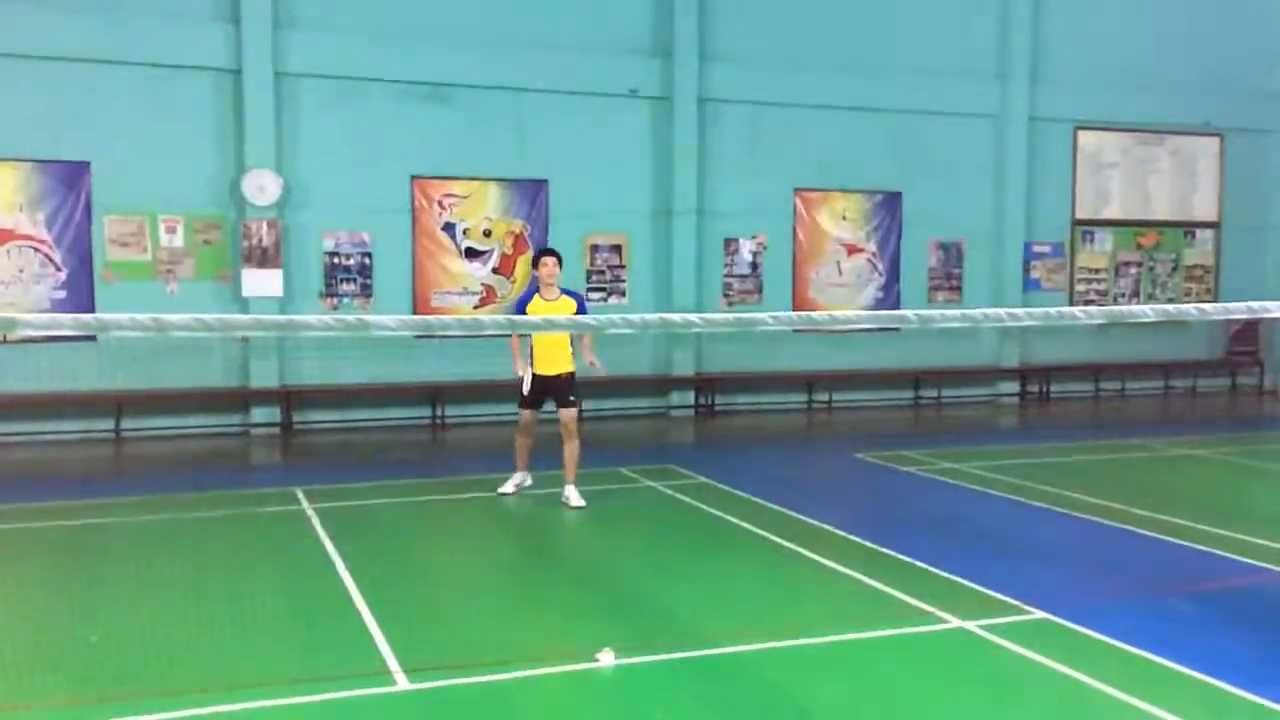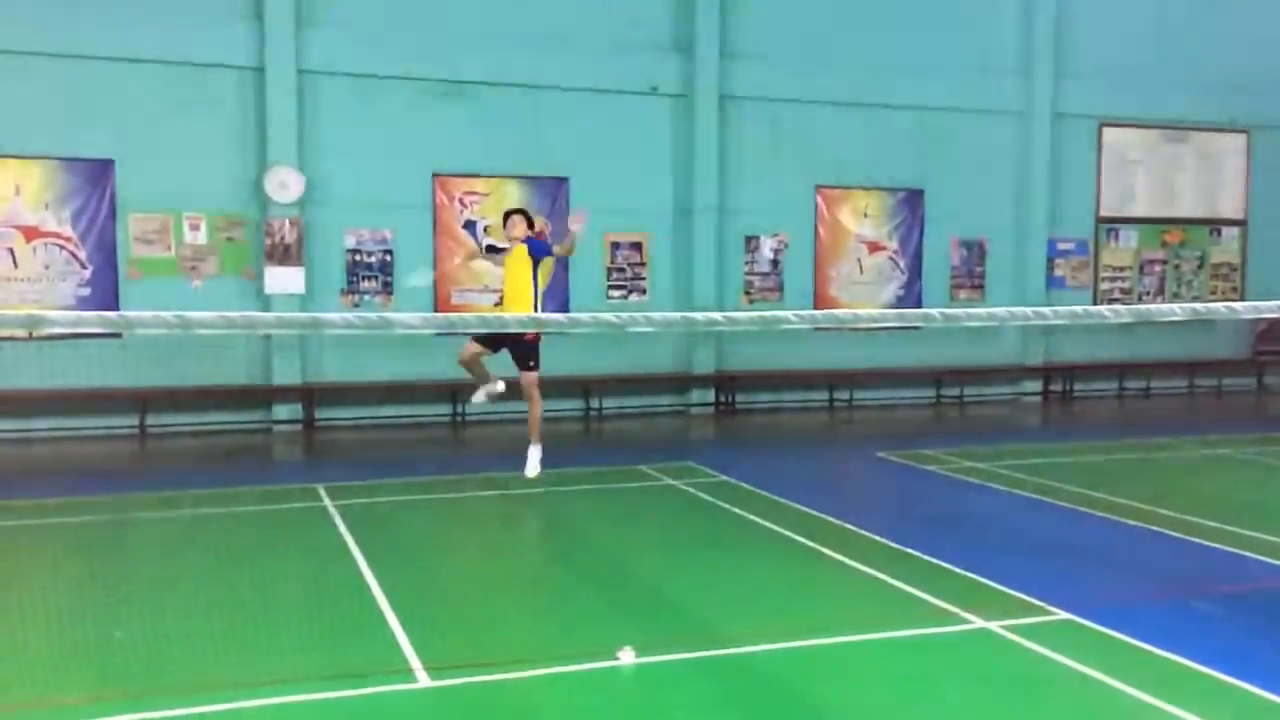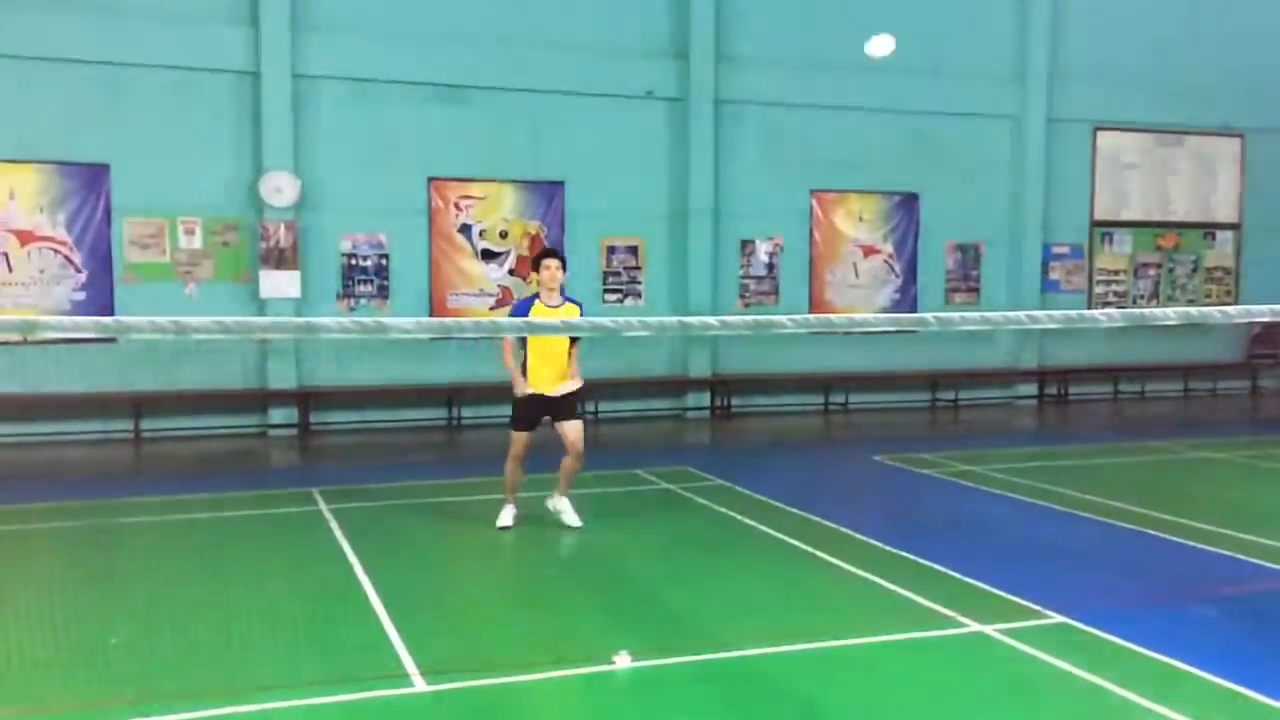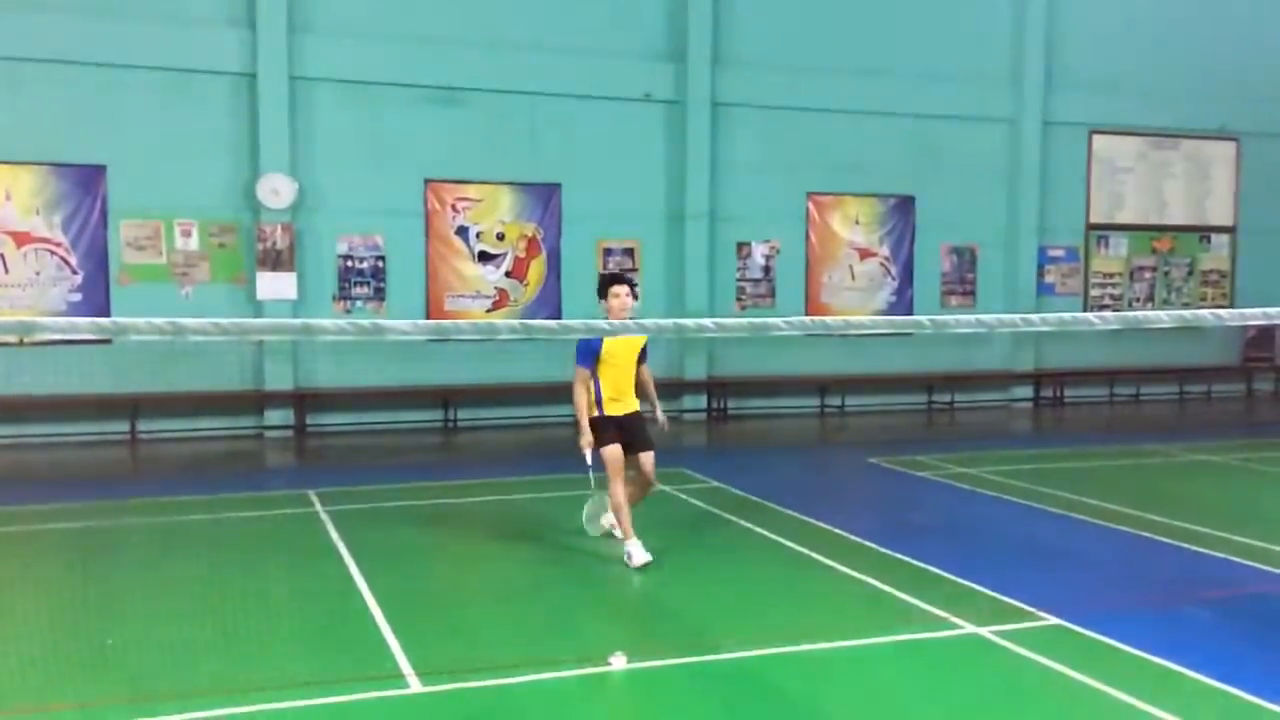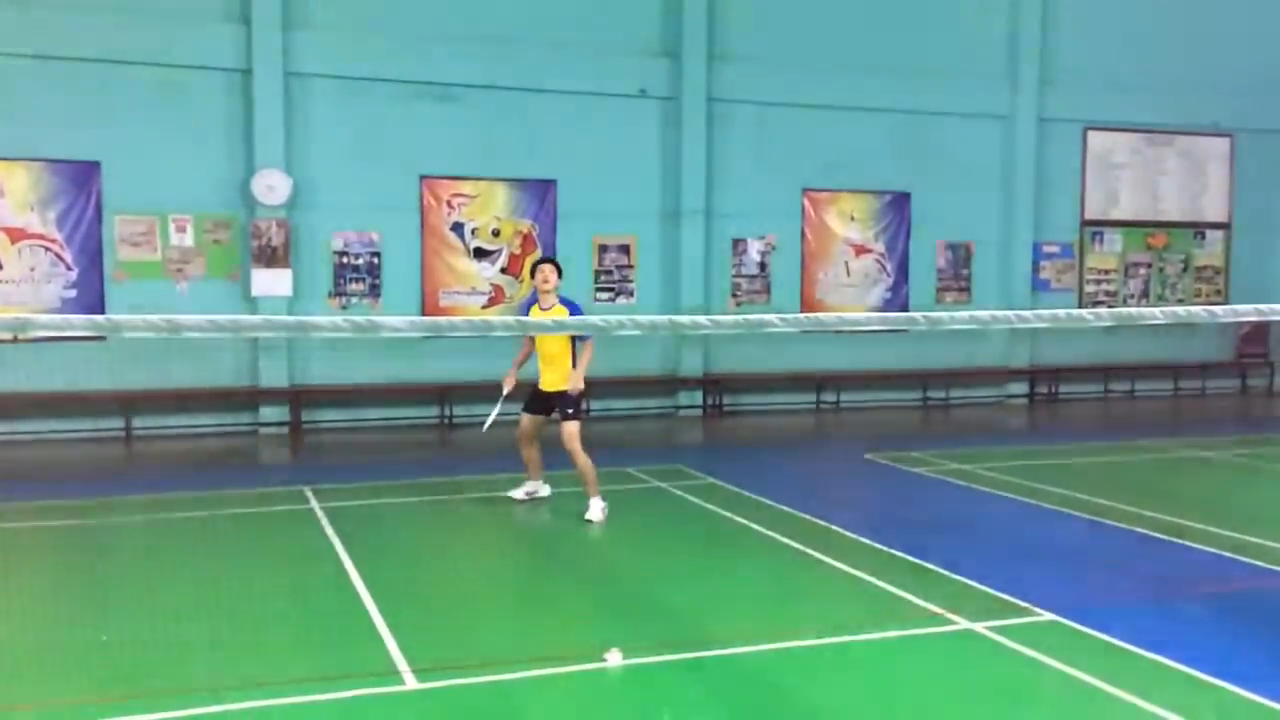
dt=1s
person 1, frame 1
left shoulder: (575, 300)
right shoulder: (526, 301)
left elbow: (585, 331)
right elbow: (516, 334)
left wrist: (589, 354)
right wrist: (518, 359)
left hip: (564, 373)
right hip: (535, 373)
left knee: (570, 429)
right knee: (524, 426)
left ankle: (570, 488)
right ankle: (521, 474)
person 1, frame 2
left shoulder: (531, 246)
right shoulder: (511, 253)
left elbow: (563, 250)
left wrist: (573, 233)
left hip: (527, 329)
left knee: (531, 391)
right knee: (466, 356)
left ankle: (535, 447)
right ankle: (490, 384)
person 1, frame 3
left shoulder: (575, 309)
right shoulder: (524, 308)
right elbow: (507, 346)
left wrist: (575, 370)
right wrist: (517, 379)
left hip: (563, 391)
right hip: (529, 391)
left knee: (576, 448)
right knee: (516, 453)
left ankle: (560, 498)
right ankle: (509, 505)
person 1, frame 4
left shoulder: (642, 332)
right shoulder: (592, 340)
right elbow: (580, 384)
left wrist: (656, 406)
right wrist: (584, 429)
left hip: (630, 411)
right hip: (600, 413)
left knee: (648, 476)
right knee: (616, 468)
left ankle: (614, 514)
right ankle: (631, 543)
person 1, frame 5
left shoulder: (571, 310)
right shoulder: (530, 309)
left elbow: (587, 346)
left wrist: (578, 374)
right wrist: (513, 371)
left hip: (566, 387)
right hip: (543, 386)
left knee: (572, 445)
right knee: (524, 434)
left ankle: (596, 501)
right ankle: (536, 483)
